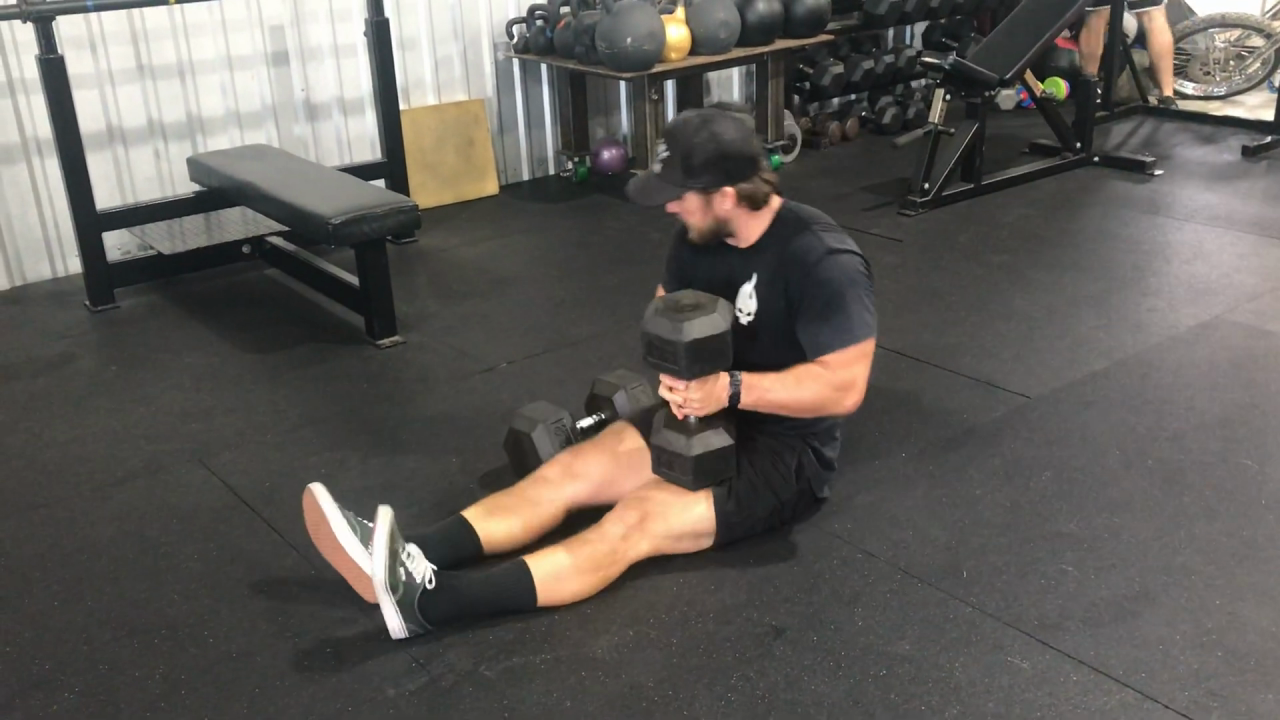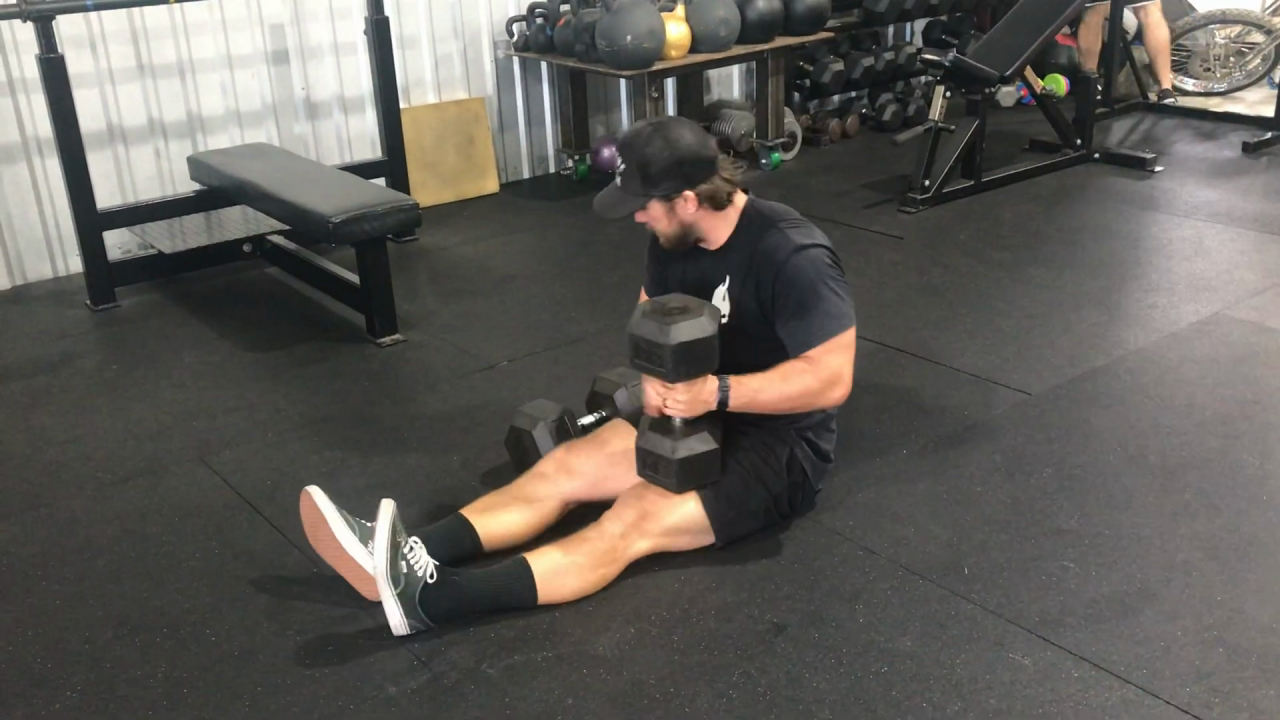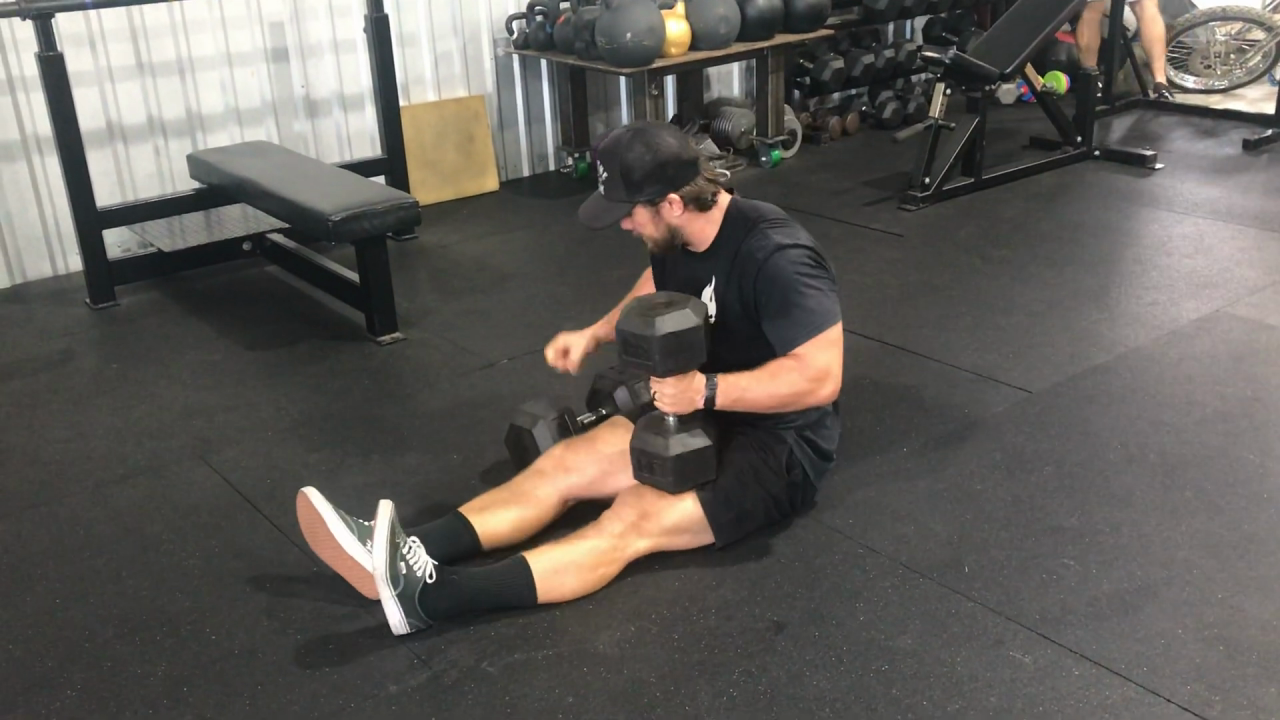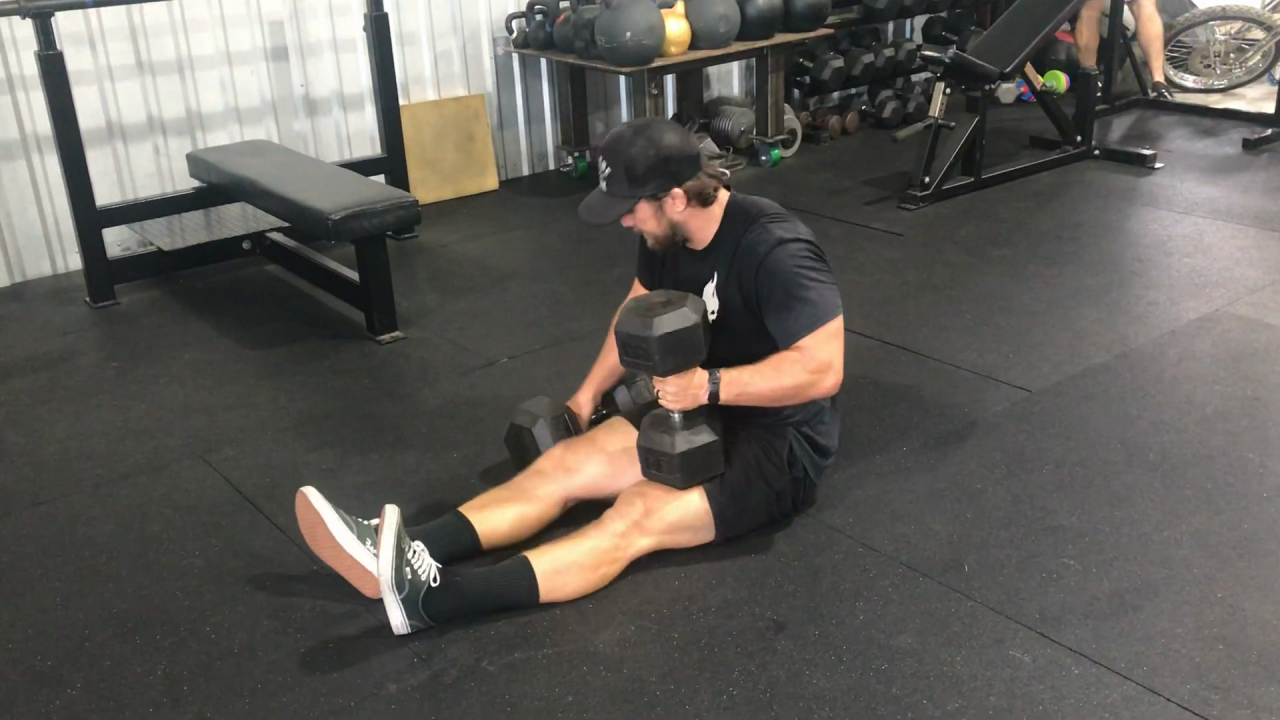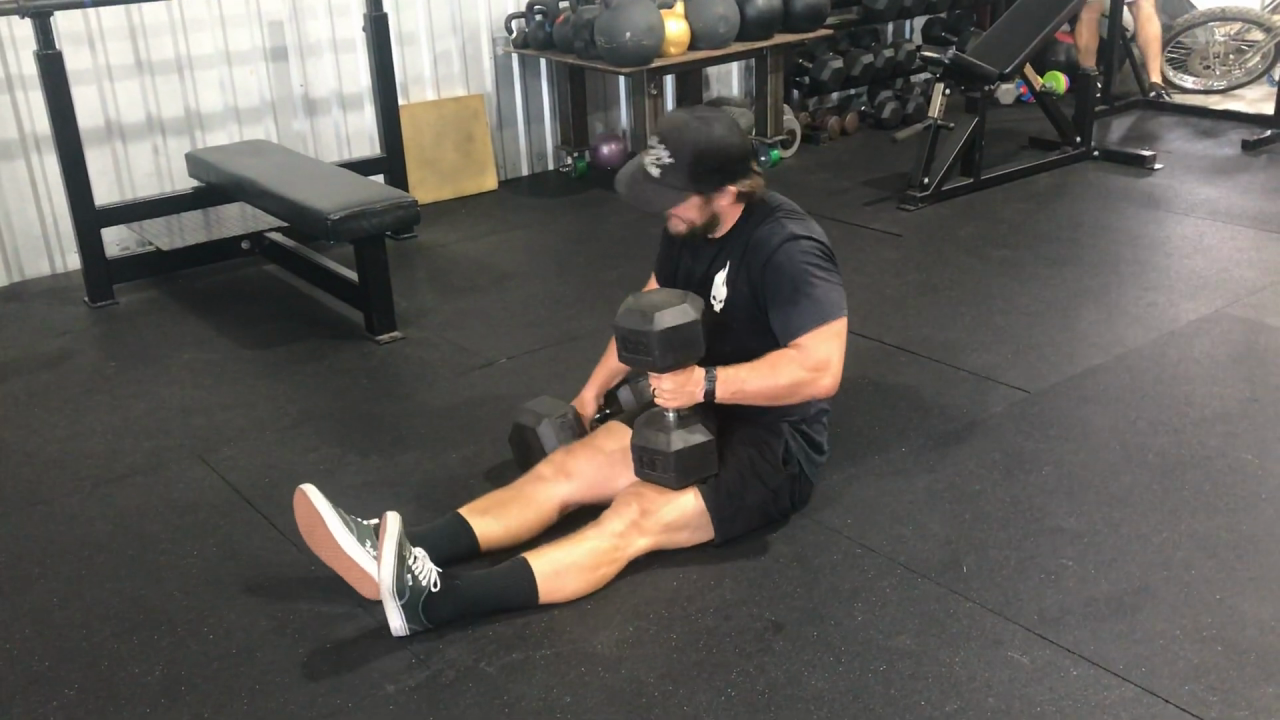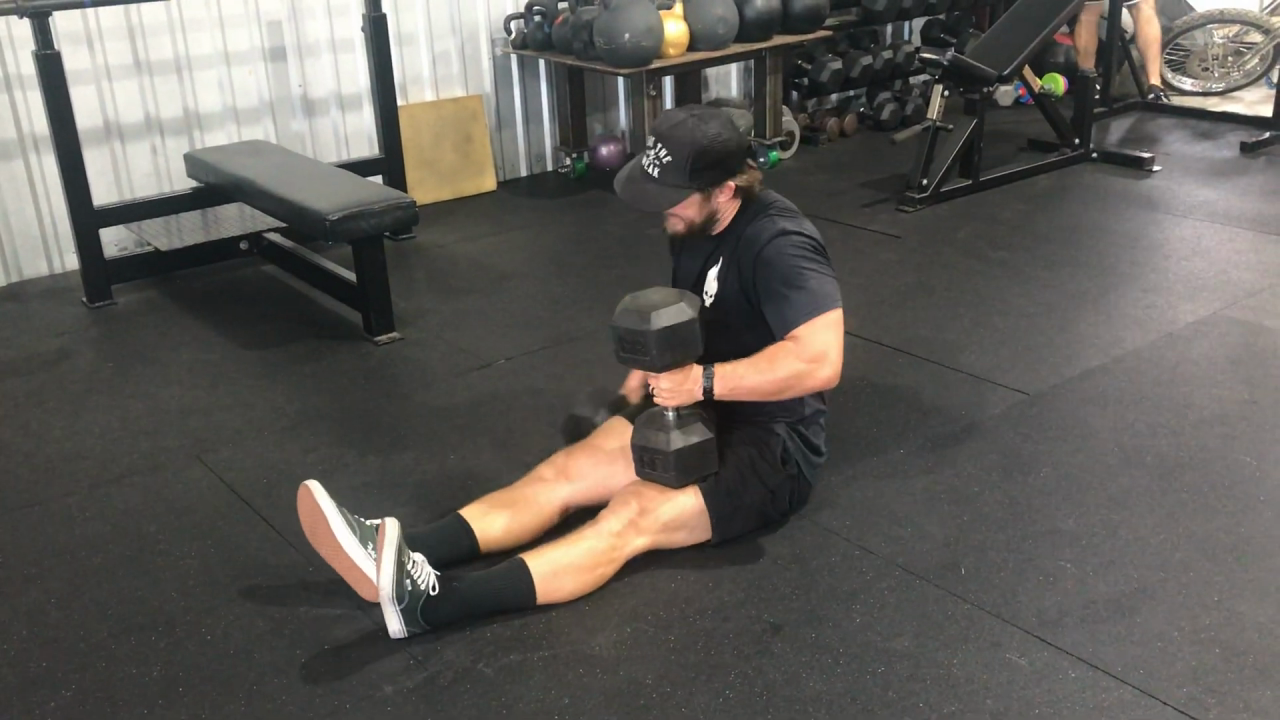
dt=0.2s
person 1, frame 1
left shoulder: (824, 261)
right shoulder: (700, 234)
left elbow: (845, 386)
left wrist: (731, 388)
right wrist: (679, 373)
left hip: (784, 451)
right hip: (706, 414)
left knee: (638, 521)
right knee: (567, 474)
left ankle: (429, 601)
right ankle: (408, 562)
person 1, frame 2
left shoulder: (793, 256)
right shoulder: (677, 237)
left elbow: (831, 379)
left wrist: (718, 391)
right wrist: (660, 373)
left hip: (780, 445)
right hip: (701, 413)
left knee: (637, 519)
right knee: (564, 467)
left ankle: (431, 598)
right ankle: (408, 560)
person 1, frame 3
left shoulder: (775, 256)
right shoulder: (677, 235)
left elbow: (820, 378)
left wrist: (706, 388)
right wrist: (595, 332)
left hip: (780, 444)
right hip: (702, 412)
left knee: (635, 518)
right knee: (563, 463)
left ankle: (430, 596)
right ankle: (401, 555)
person 1, frame 4
left shoulder: (776, 251)
right shoulder: (670, 233)
left elbow: (822, 369)
left wrist: (710, 385)
right wrist: (590, 391)
left hip: (779, 443)
right hip: (703, 411)
left knee: (639, 516)
right knee: (561, 464)
left ankle: (433, 598)
right ankle: (399, 554)
person 1, frame 5
left shoulder: (788, 249)
right shoulder: (689, 221)
left elbow: (820, 370)
left wrist: (705, 382)
right wrist: (593, 389)
left hip: (773, 442)
right hip: (697, 411)
left knee: (636, 517)
right knee: (561, 470)
left ankle: (434, 600)
right ankle: (398, 554)
person 1, frame 6
left shoulder: (778, 243)
right shoulder: (697, 222)
left elbow: (820, 362)
left wrist: (703, 380)
right wrist: (646, 377)
left hip: (772, 443)
right hip: (700, 411)
left knee: (633, 516)
right knee: (562, 472)
left ankle: (432, 601)
right ankle: (406, 559)
